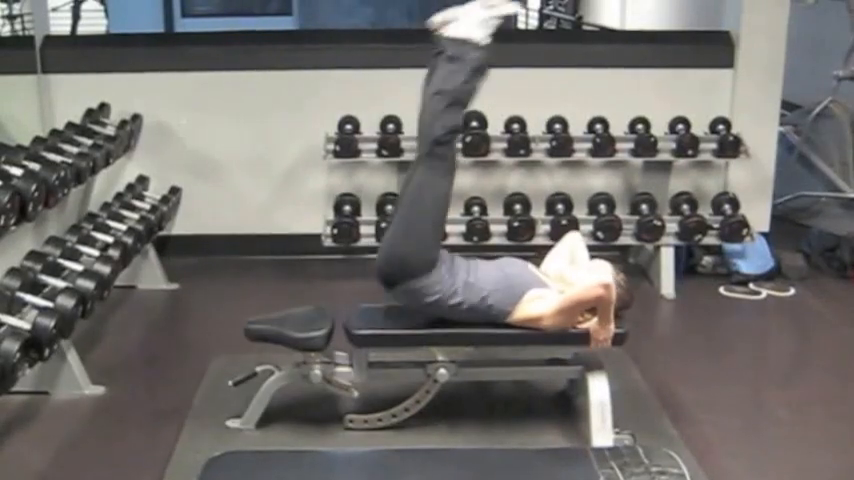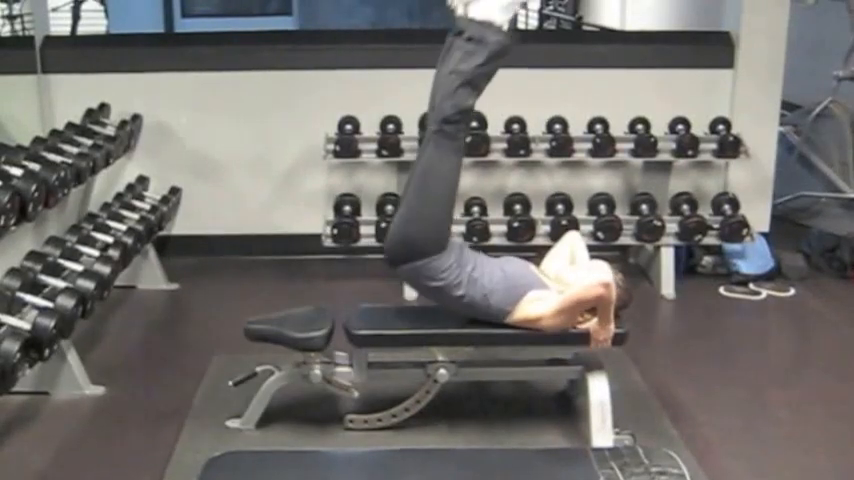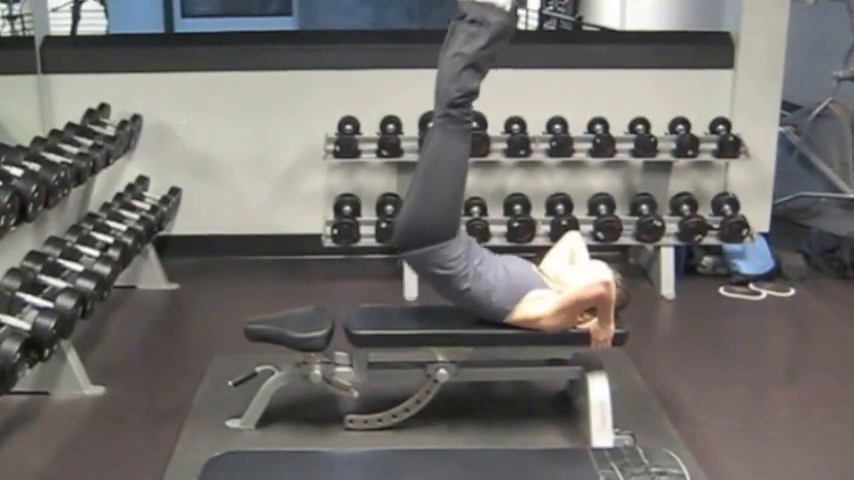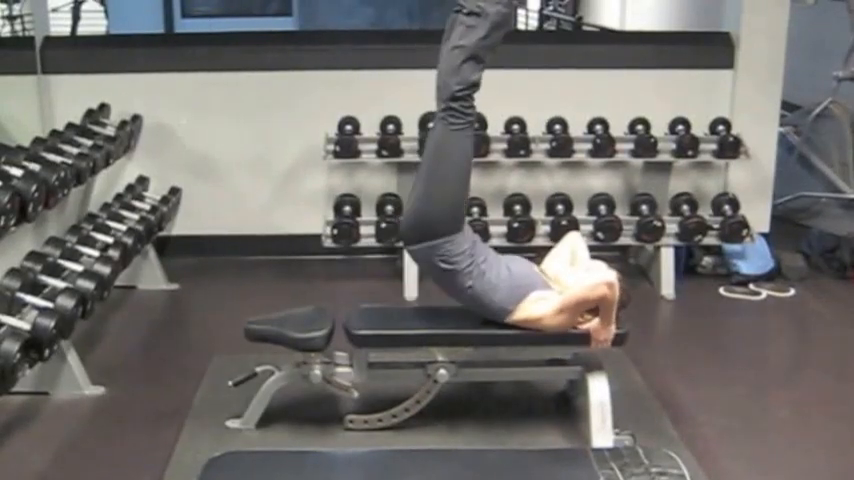
dt=0.1s
person 1, frame 1
left shoulder: (551, 312)
right shoulder: (550, 285)
left elbow: (601, 285)
right elbow: (573, 237)
left hip: (414, 272)
right hip: (423, 272)
left knee: (437, 154)
person 1, frame 2
left shoulder: (550, 312)
right shoulder: (549, 284)
left elbow: (601, 283)
right elbow: (572, 236)
left hip: (423, 259)
right hip: (429, 259)
left knee: (448, 128)
person 1, frame 3
left shoulder: (551, 313)
right shoulder: (548, 286)
left elbow: (602, 283)
right elbow: (573, 237)
left hip: (430, 244)
right hip: (435, 246)
person 1, frame 4
left shoulder: (552, 313)
right shoulder: (549, 284)
left elbow: (606, 284)
right elbow: (573, 237)
left hip: (436, 240)
right hip: (440, 242)
